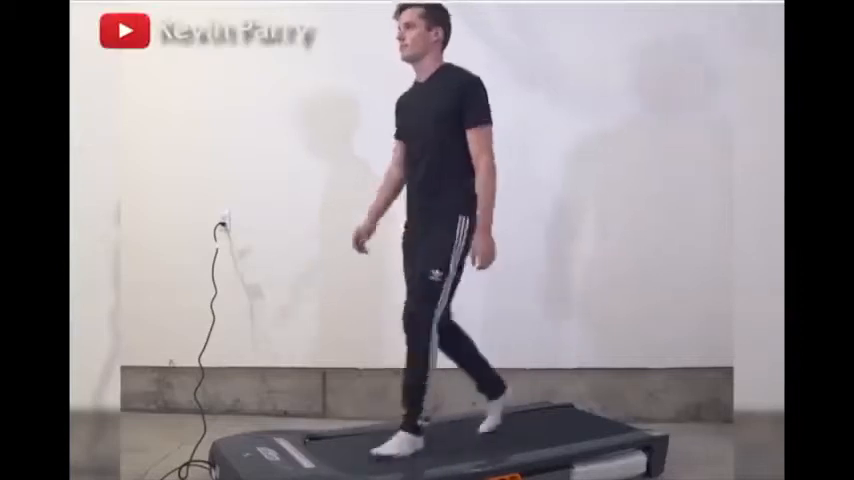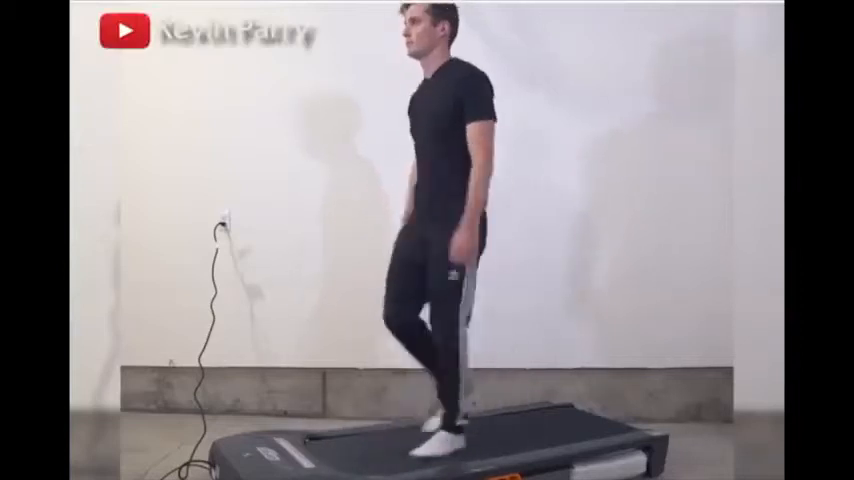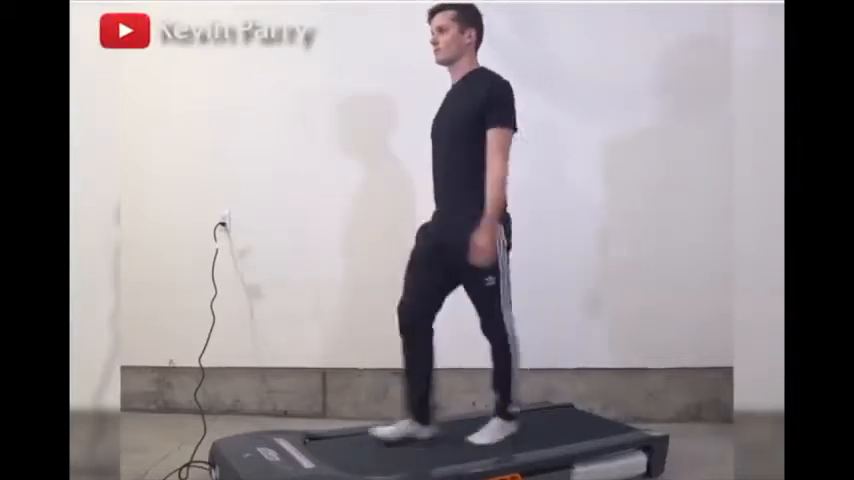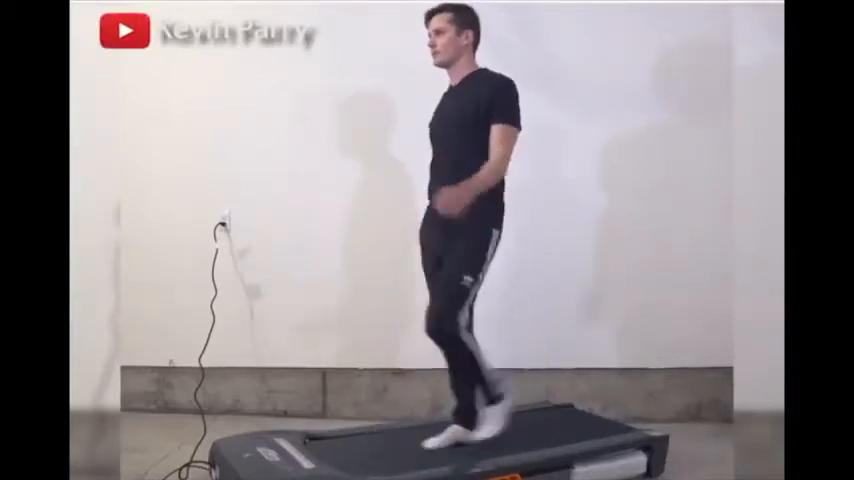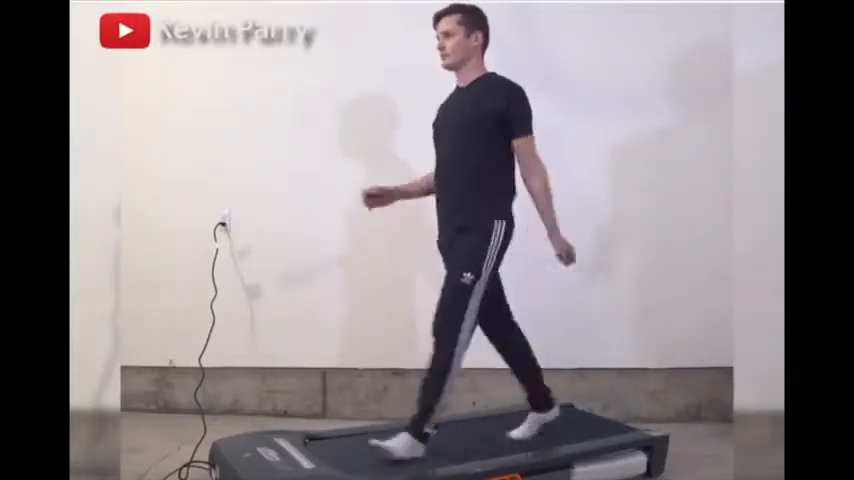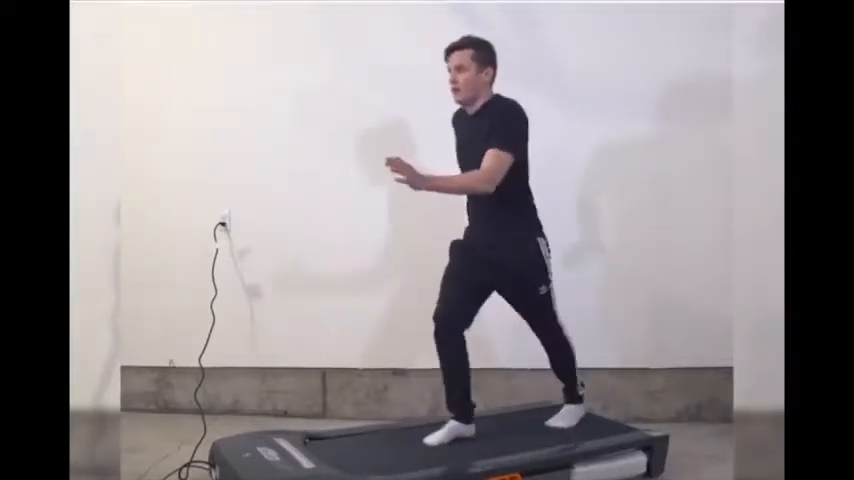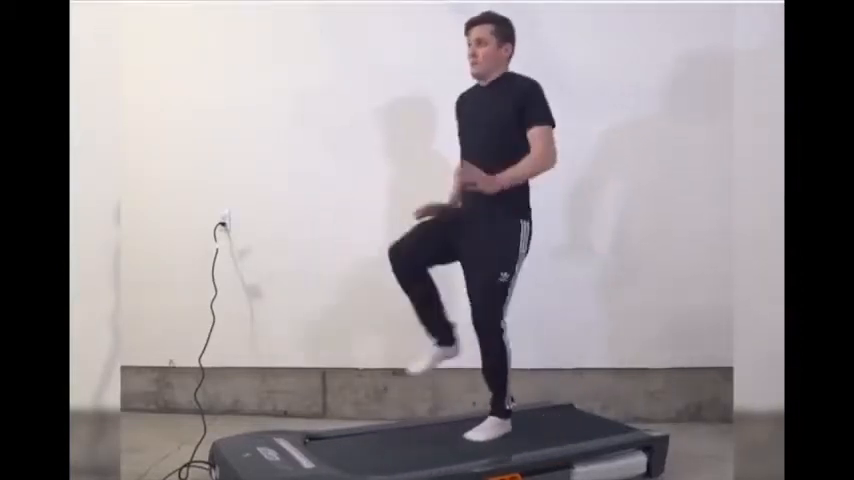
dt=0.7s
person 1, frame 1
left shoulder: (464, 86)
right shoulder: (407, 101)
left elbow: (483, 164)
left wrist: (483, 230)
right wrist: (371, 219)
left hip: (450, 223)
right hip: (421, 224)
left knee: (421, 321)
right knee: (432, 321)
left ankle: (412, 429)
right ankle: (494, 390)
person 1, frame 2
left shoulder: (469, 81)
right shoulder: (420, 96)
left elbow: (482, 159)
left wrist: (468, 227)
right wrist: (408, 220)
left hip: (457, 226)
right hip: (421, 224)
left knee: (447, 325)
right knee: (397, 316)
left ankle: (452, 427)
right ankle: (452, 393)
person 1, frame 3
left shoulder: (493, 89)
right shoulder: (452, 98)
left elbow: (497, 163)
left wrist: (488, 227)
left hip: (479, 227)
right hip: (442, 225)
left knee: (495, 323)
right knee: (412, 313)
left ankle: (505, 414)
right ankle: (419, 416)
person 1, frame 4
left shoulder: (497, 88)
right shoulder: (447, 101)
left elbow: (500, 160)
left wrist: (463, 193)
left hip: (478, 228)
right hip: (438, 227)
left knee: (444, 322)
right knee: (442, 323)
left ankle: (494, 397)
right ankle: (465, 420)
person 1, frame 5
left shoulder: (505, 93)
right shoulder: (450, 104)
left elbow: (530, 166)
left wrist: (554, 231)
right wrist: (396, 192)
left hip: (484, 232)
right hip: (453, 233)
left knee: (450, 327)
right knee: (498, 326)
left ankle: (418, 433)
right ankle: (542, 404)
person 1, frame 6
left shoulder: (508, 116)
right shoulder: (460, 119)
left elbow: (487, 179)
left wrist: (424, 182)
left hip: (522, 244)
right hip: (477, 242)
left knee: (546, 327)
right knee: (446, 324)
left ankle: (574, 398)
right ankle: (461, 418)
person 1, frame 7
left shoulder: (526, 91)
right shoulder: (466, 101)
left elbow: (545, 155)
left wrist: (496, 182)
right wrist: (449, 203)
left hip: (507, 224)
right hip: (467, 215)
left knee: (487, 320)
right knee: (403, 255)
left ankle: (501, 413)
right ankle: (443, 340)
